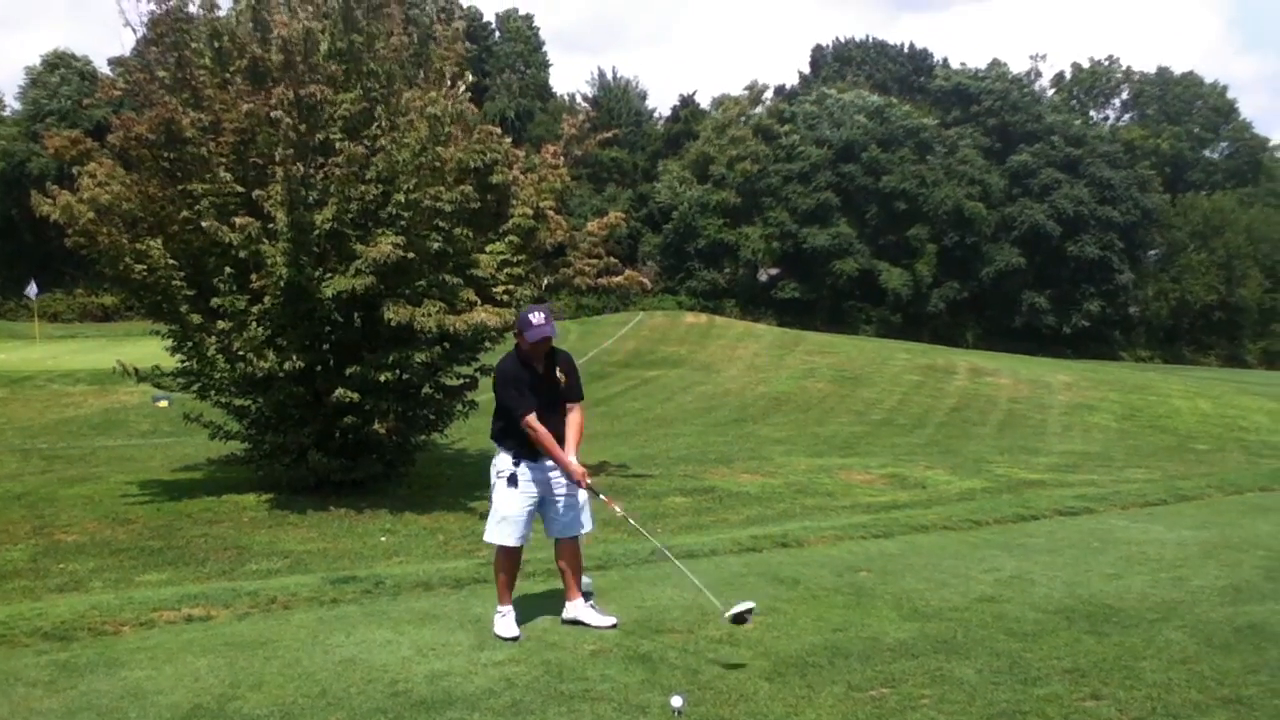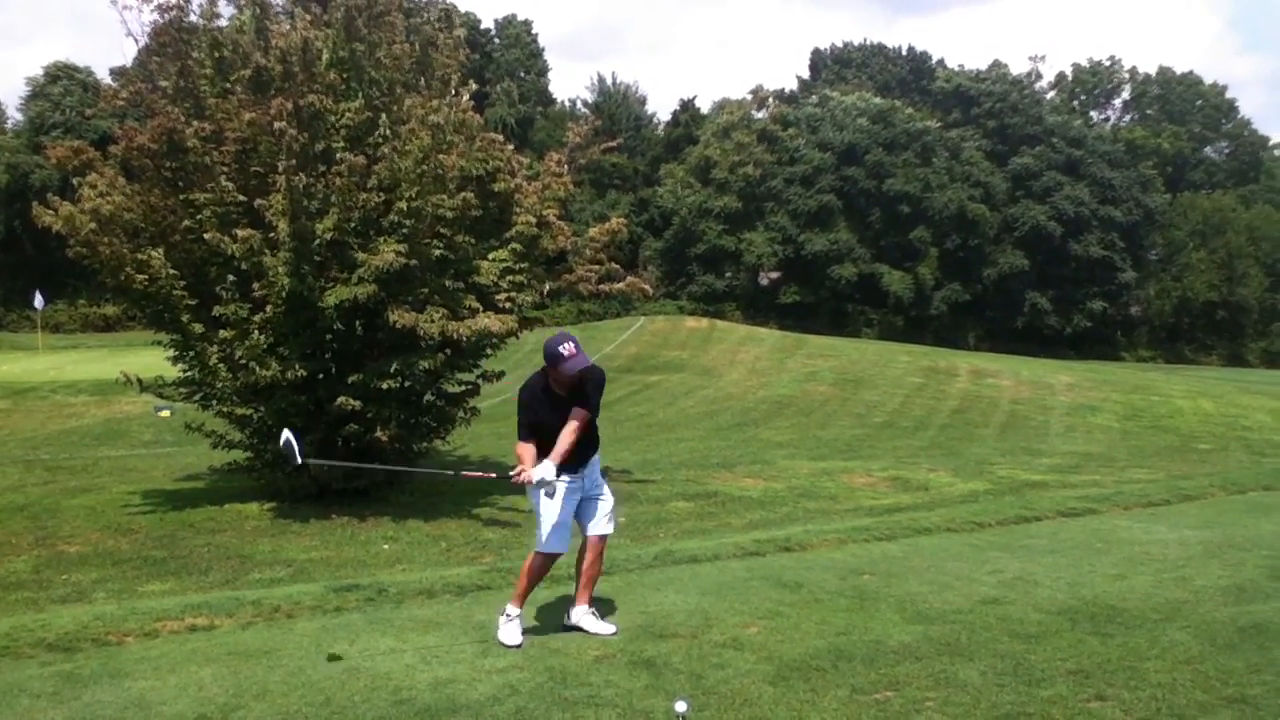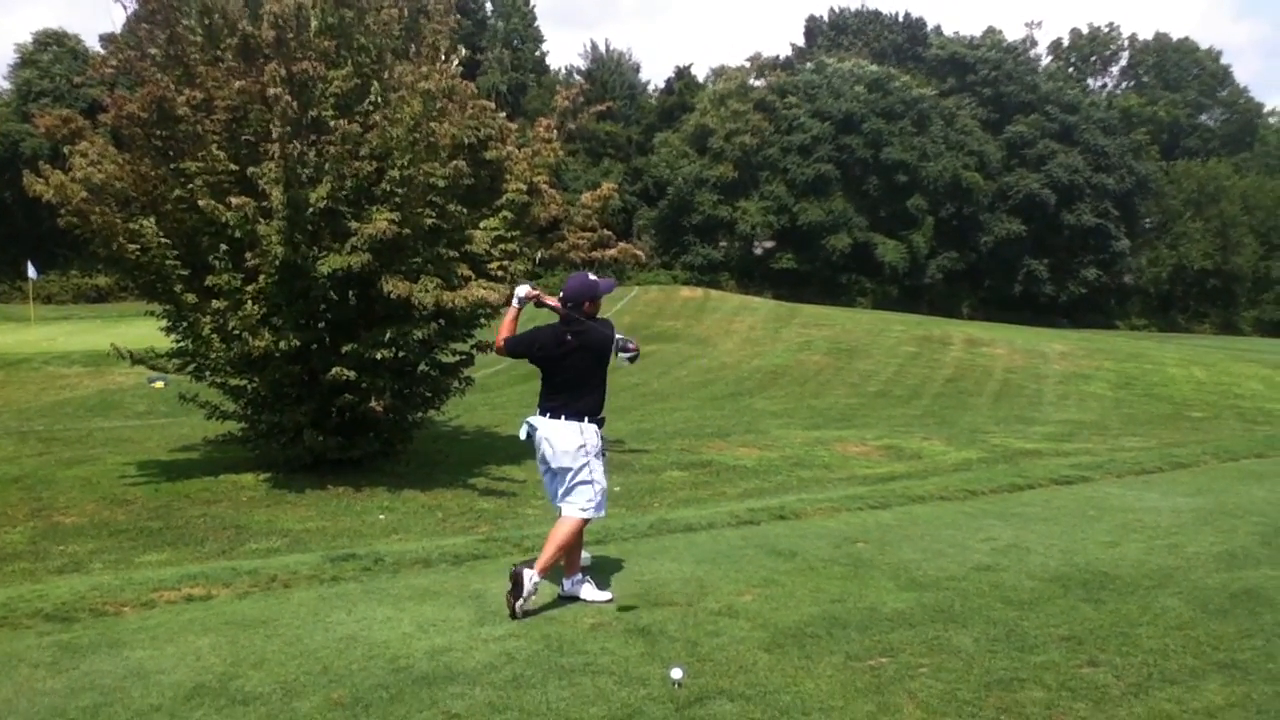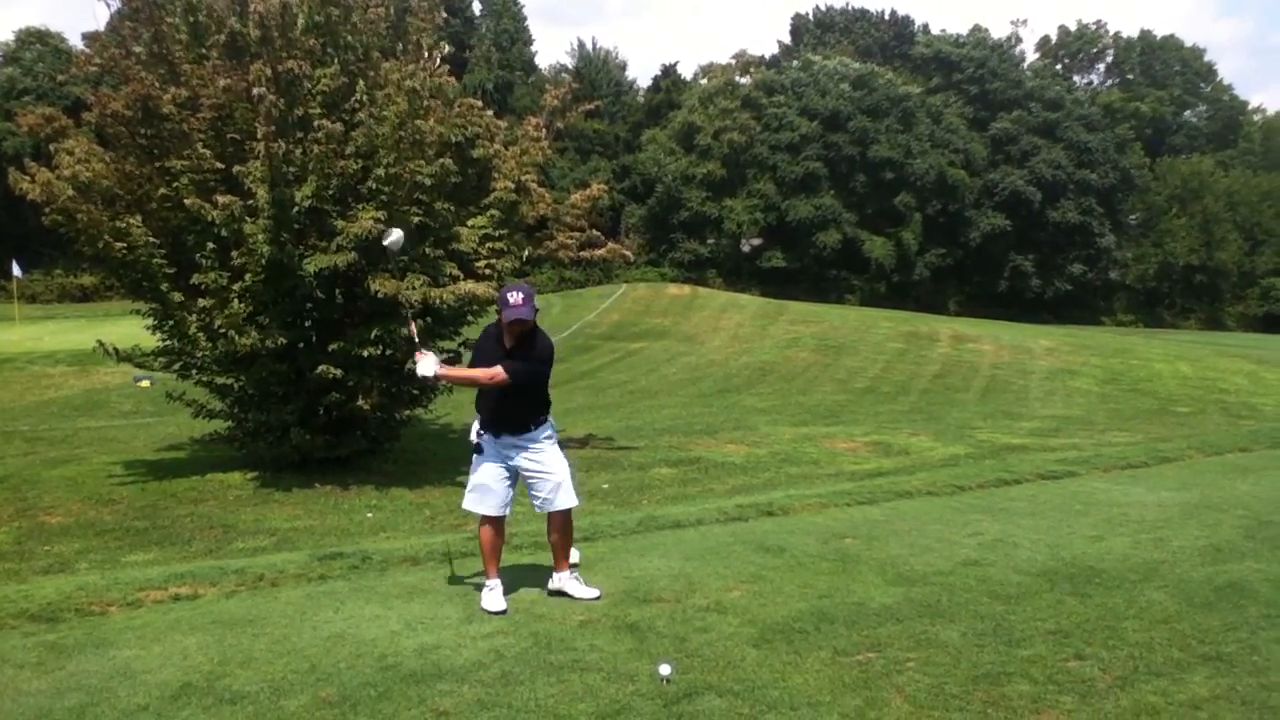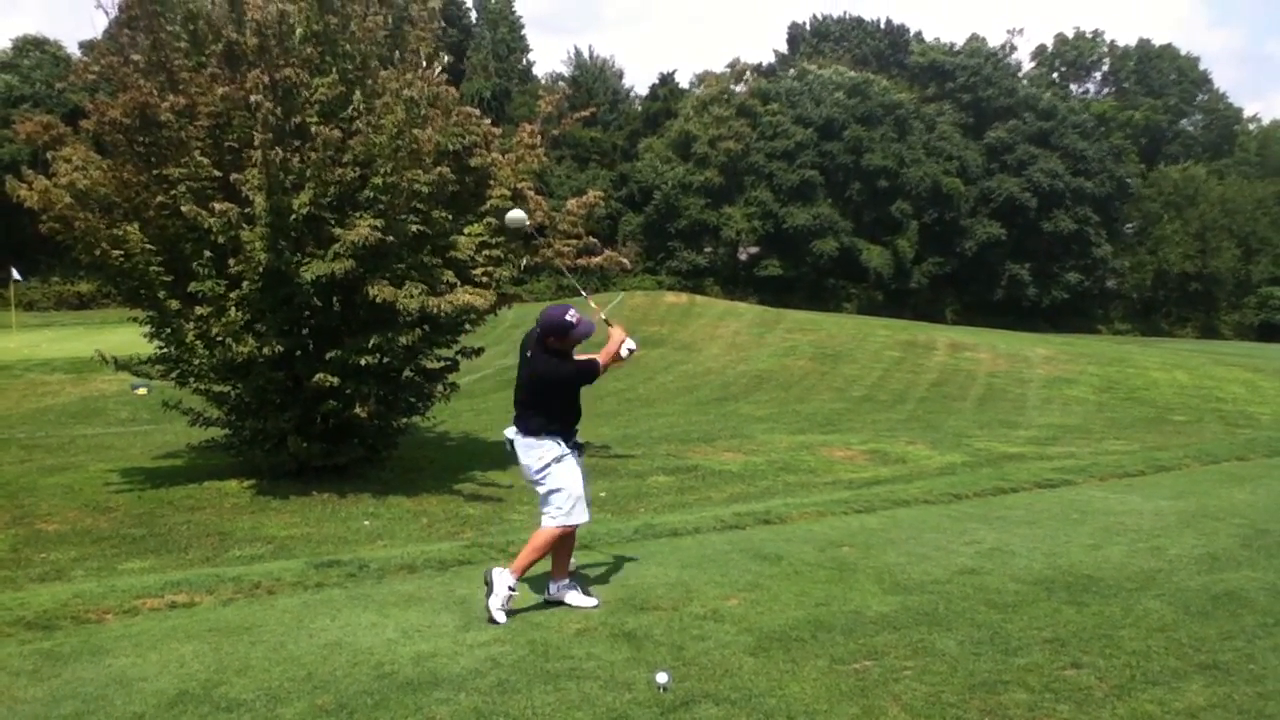
dt=1s
person 1, frame 1
left shoulder: (563, 361)
right shoulder: (507, 371)
left elbow: (573, 410)
right elbow: (531, 424)
left wrist: (571, 456)
right wrist: (566, 463)
left hip: (556, 461)
right hip: (516, 465)
left knee: (569, 533)
right knee: (509, 541)
left ankle: (574, 603)
right ankle: (504, 610)
person 1, frame 2
left shoulder: (593, 377)
right shoulder: (532, 393)
left elbow: (574, 426)
right elbow: (526, 441)
left wrist: (551, 463)
right wrist: (532, 469)
left hip: (586, 467)
right hip: (555, 476)
left knee: (596, 538)
right knee: (550, 547)
left ankle: (580, 610)
right ankle: (512, 613)
person 1, frame 3
left shoulder: (545, 336)
right shoulder: (602, 333)
left elbow: (501, 345)
right elbow: (585, 320)
left wrist: (517, 303)
right wrist: (545, 299)
left hip: (547, 429)
right hip: (579, 433)
left knee: (572, 507)
right knee: (578, 511)
left ankle: (573, 579)
right ankle: (534, 573)
person 1, frame 4
left shoulder: (540, 347)
right shoulder: (490, 335)
left elbow: (491, 377)
right elbow: (473, 372)
left wrist: (441, 372)
right wrist: (440, 368)
left hip: (535, 438)
right hip: (492, 438)
left knee: (560, 507)
right knee: (491, 513)
left ankle: (562, 576)
right ankle: (492, 583)
person 1, frame 5
left shoulder: (535, 339)
right shoulder: (551, 369)
left elbow: (577, 366)
right elbow: (598, 364)
left wrist: (614, 346)
right wrist: (616, 340)
left hip: (550, 440)
right hip: (545, 447)
left knee: (569, 513)
right knee: (562, 520)
left ankle: (559, 583)
right ankle: (507, 578)
